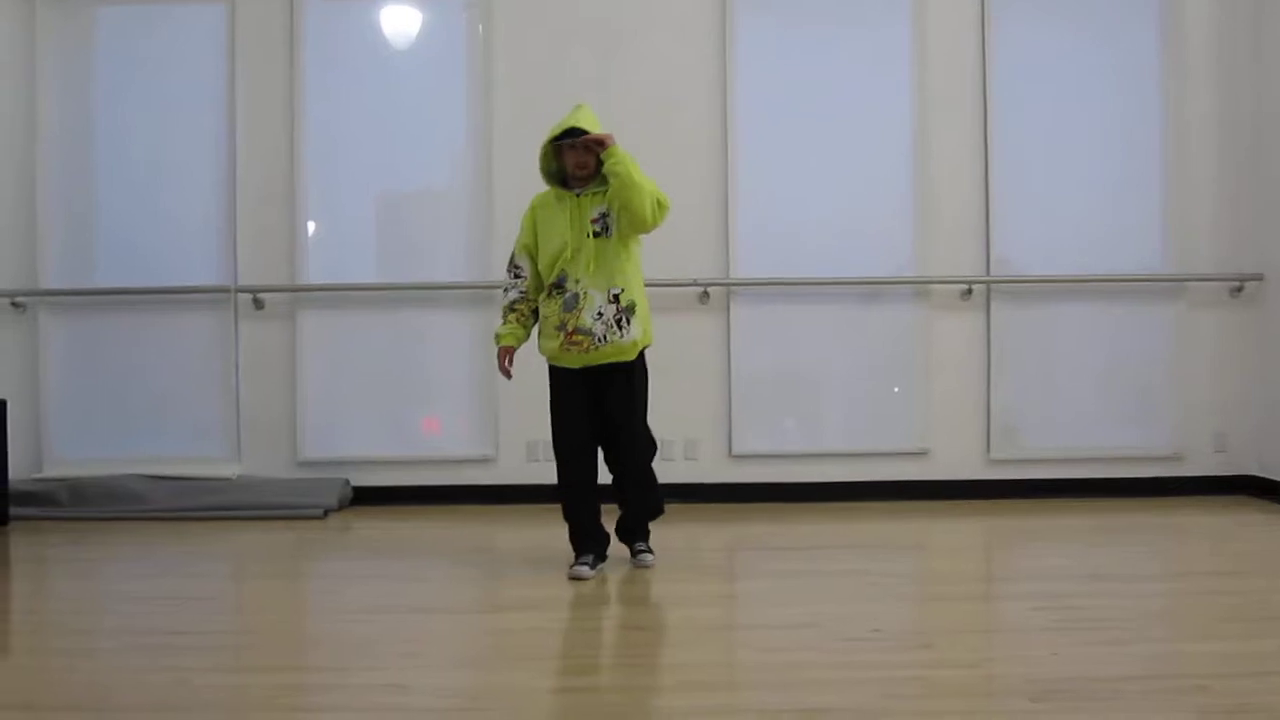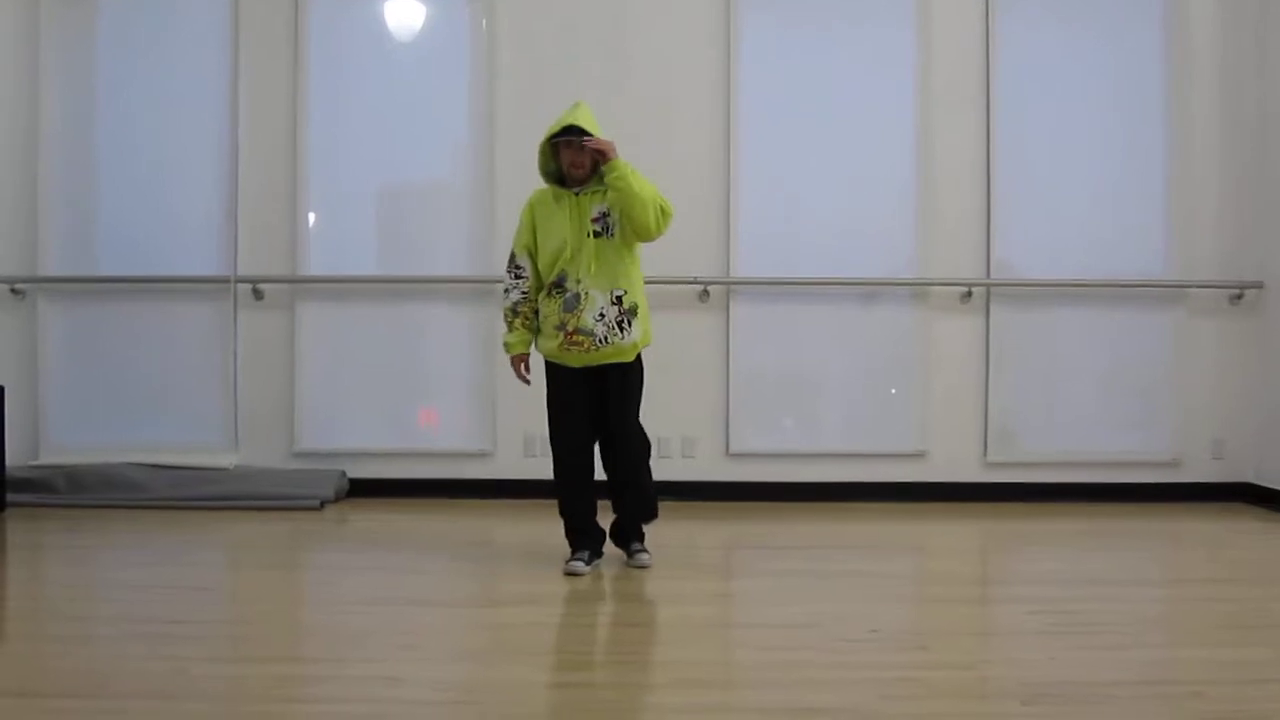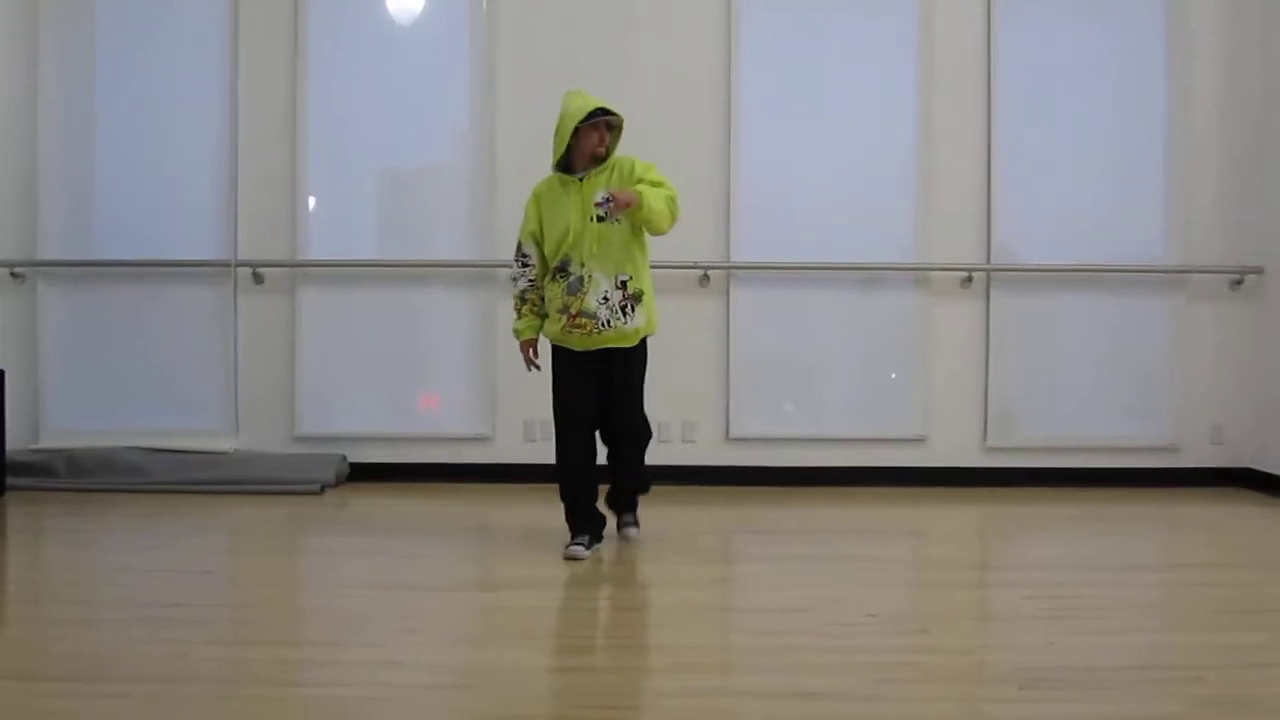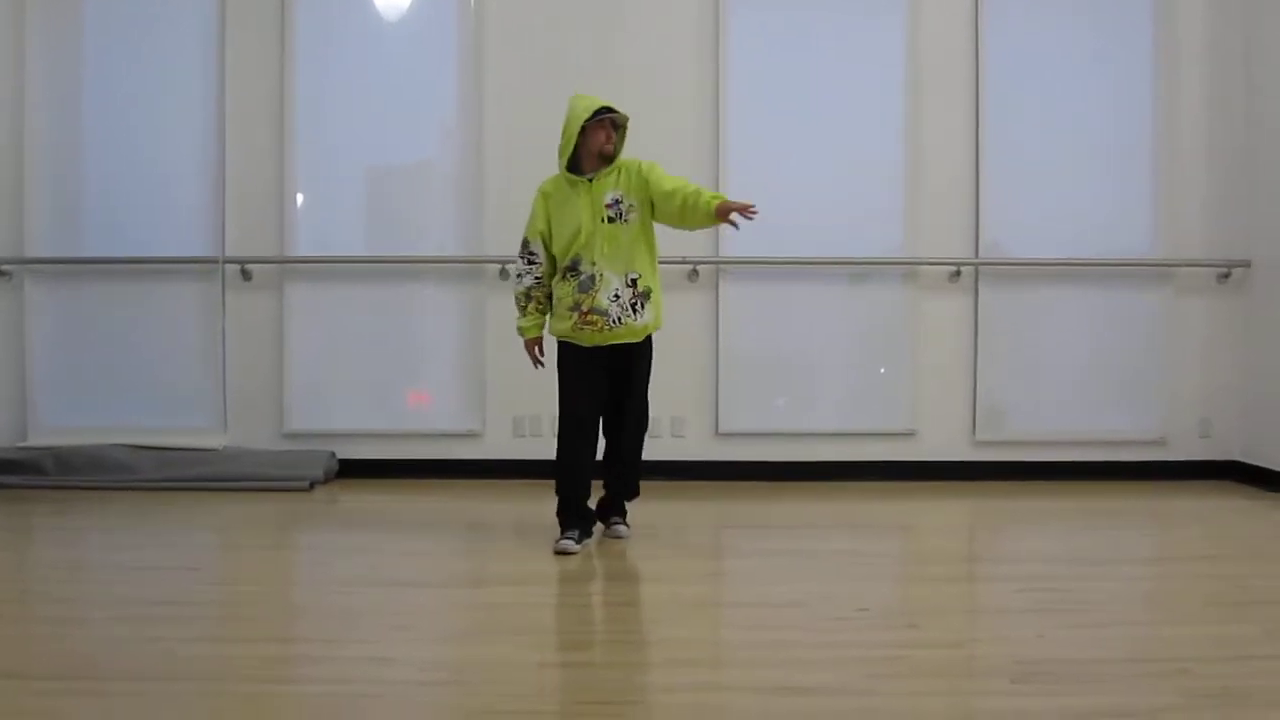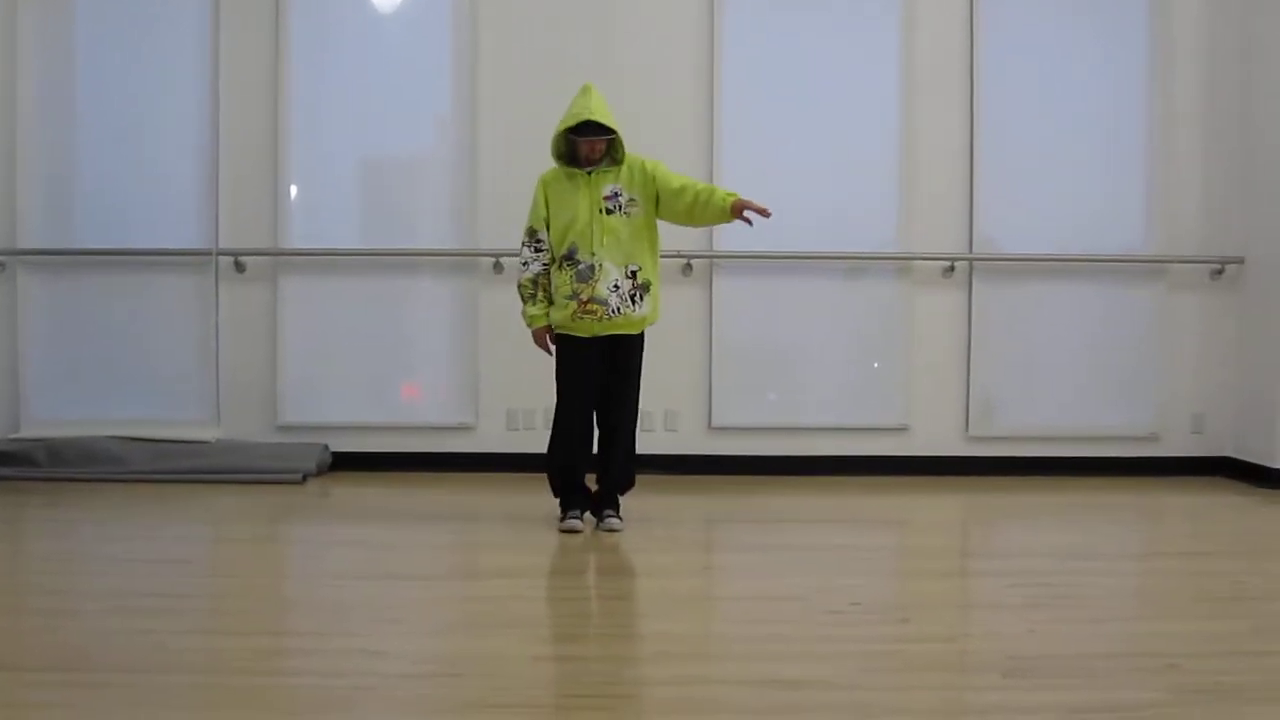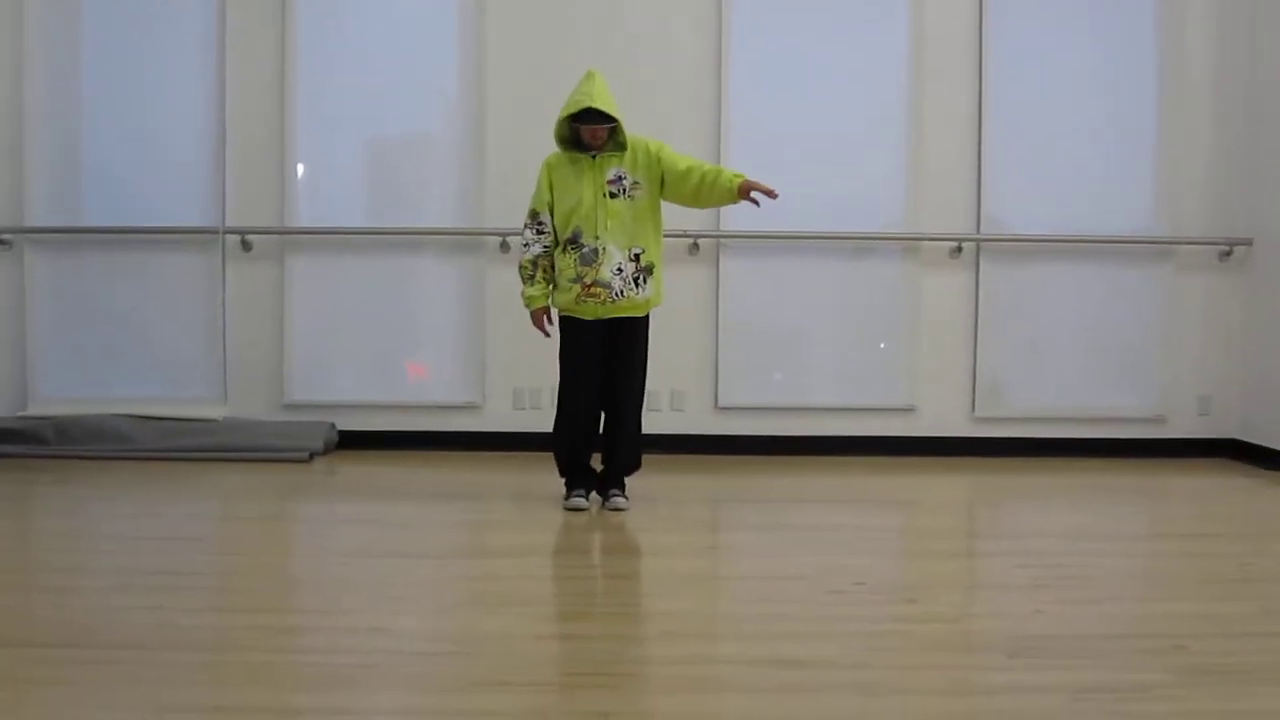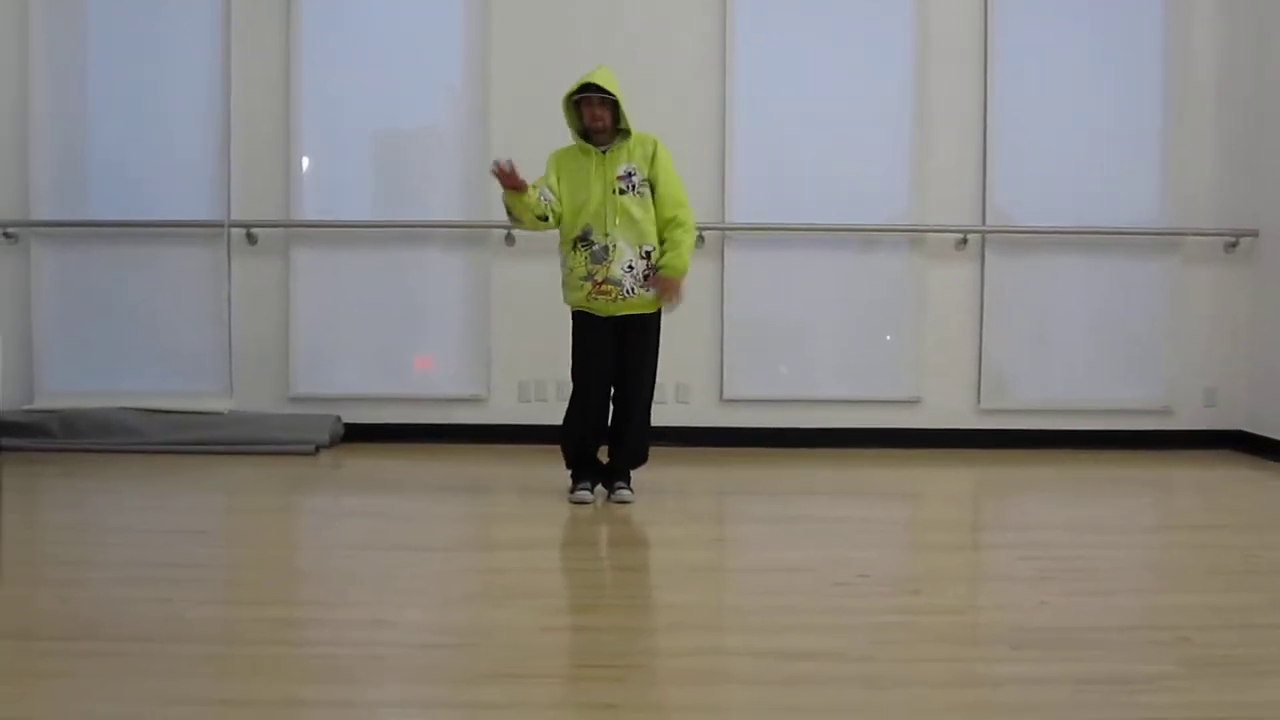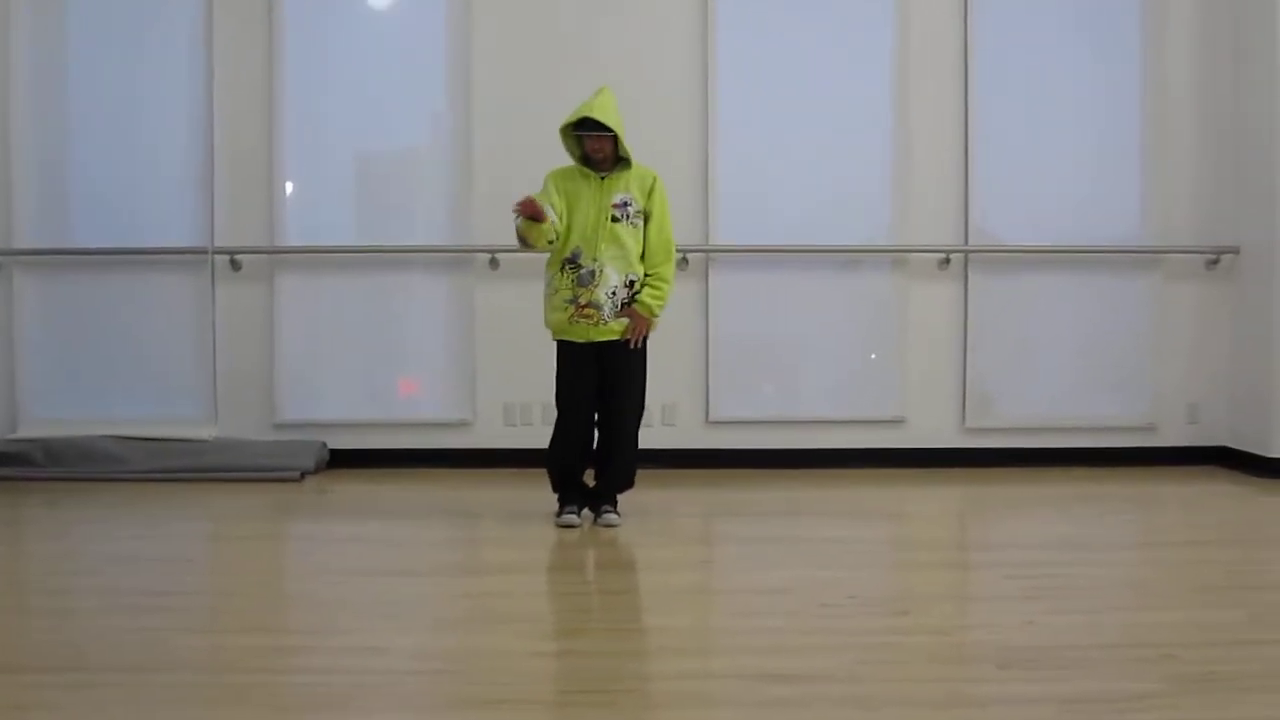
dt=0.4s
person 1, frame 1
left shoulder: (622, 193)
right shoulder: (542, 207)
left elbow: (650, 212)
right elbow: (523, 276)
left wrist: (615, 156)
right wrist: (511, 334)
left hip: (622, 349)
right hip: (566, 355)
left knee: (630, 444)
right knee: (574, 453)
left ankle: (637, 530)
right ankle: (588, 545)
person 1, frame 2
left shoulder: (622, 193)
right shoulder: (539, 206)
left elbow: (654, 222)
right elbow: (521, 277)
left wrist: (616, 166)
right wrist: (518, 339)
left hip: (620, 348)
right hip: (563, 353)
left knee: (626, 443)
right knee: (571, 450)
left ankle: (631, 530)
right ankle: (584, 541)
person 1, frame 3
left shoulder: (631, 171)
right shoulder: (545, 194)
left elbow: (664, 212)
right elbow: (528, 266)
left wrist: (635, 198)
right wrist: (527, 326)
left hip: (626, 331)
right hip: (569, 336)
left knee: (627, 425)
right knee: (574, 433)
left ankle: (626, 502)
right ankle: (584, 525)
person 1, frame 4
left shoulder: (638, 175)
right shoulder: (552, 193)
left elbow: (678, 198)
right elbow: (533, 262)
left wrist: (716, 205)
right wrist: (531, 324)
left hip: (632, 328)
right hip: (577, 332)
left knee: (628, 424)
right knee: (576, 428)
left ankle: (615, 506)
right ankle: (574, 519)
person 1, frame 5
left shoulder: (640, 173)
right shoulder: (552, 183)
left elbow: (686, 195)
right elbow: (535, 253)
left wrist: (728, 203)
right wrist: (537, 315)
left hip: (627, 321)
right hip: (573, 323)
left knee: (619, 415)
right knee: (573, 412)
left ankle: (608, 498)
right ankle: (572, 499)
person 1, frame 6
left shoulder: (645, 155)
right shoulder: (555, 167)
left elbow: (694, 177)
right elbow: (537, 236)
left wrist: (735, 184)
right wrist: (536, 296)
left hip: (631, 303)
right hip: (577, 305)
left knee: (625, 396)
right knee: (578, 395)
left ankle: (614, 478)
right ankle: (577, 478)
person 1, frame 7
left shoulder: (649, 150)
right shoulder: (563, 160)
left elbow: (675, 214)
right elbow: (542, 211)
left wrist: (673, 268)
right wrist: (517, 190)
left hip: (642, 298)
right hip: (589, 299)
left knee: (635, 392)
right knee: (589, 390)
left ankle: (621, 471)
right ankle: (584, 470)
person 1, frame 8
left shoulder: (646, 182)
right shoulder: (560, 181)
left elbow: (661, 253)
right elbow: (544, 235)
left wrist: (648, 306)
right wrist: (533, 219)
left hip: (626, 325)
right hip: (574, 324)
left knee: (622, 416)
right knee: (573, 415)
left ankle: (607, 495)
right ankle: (570, 494)
